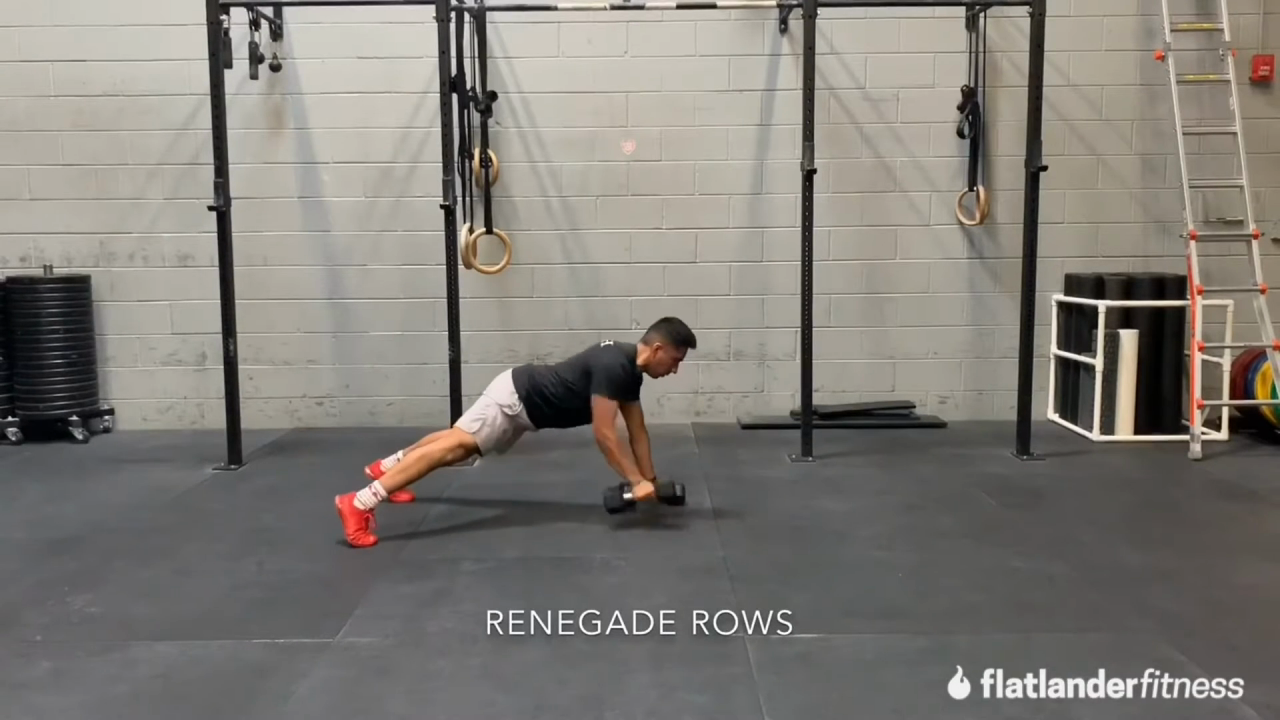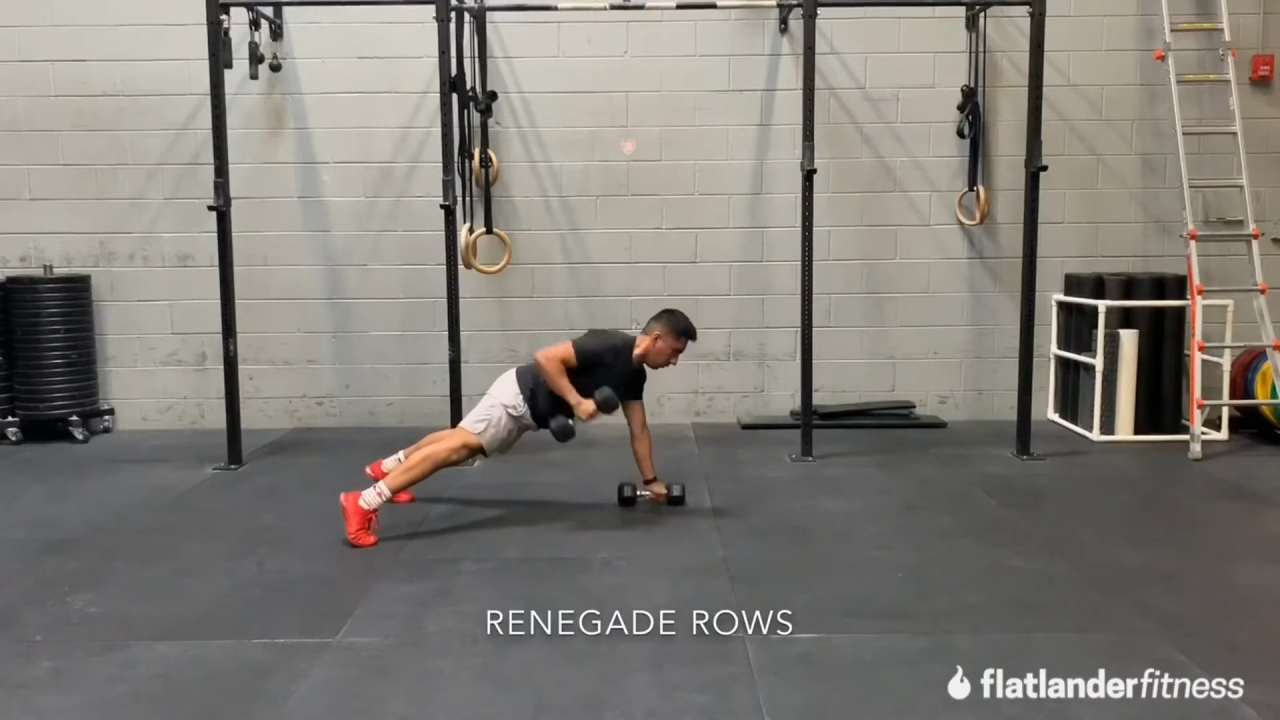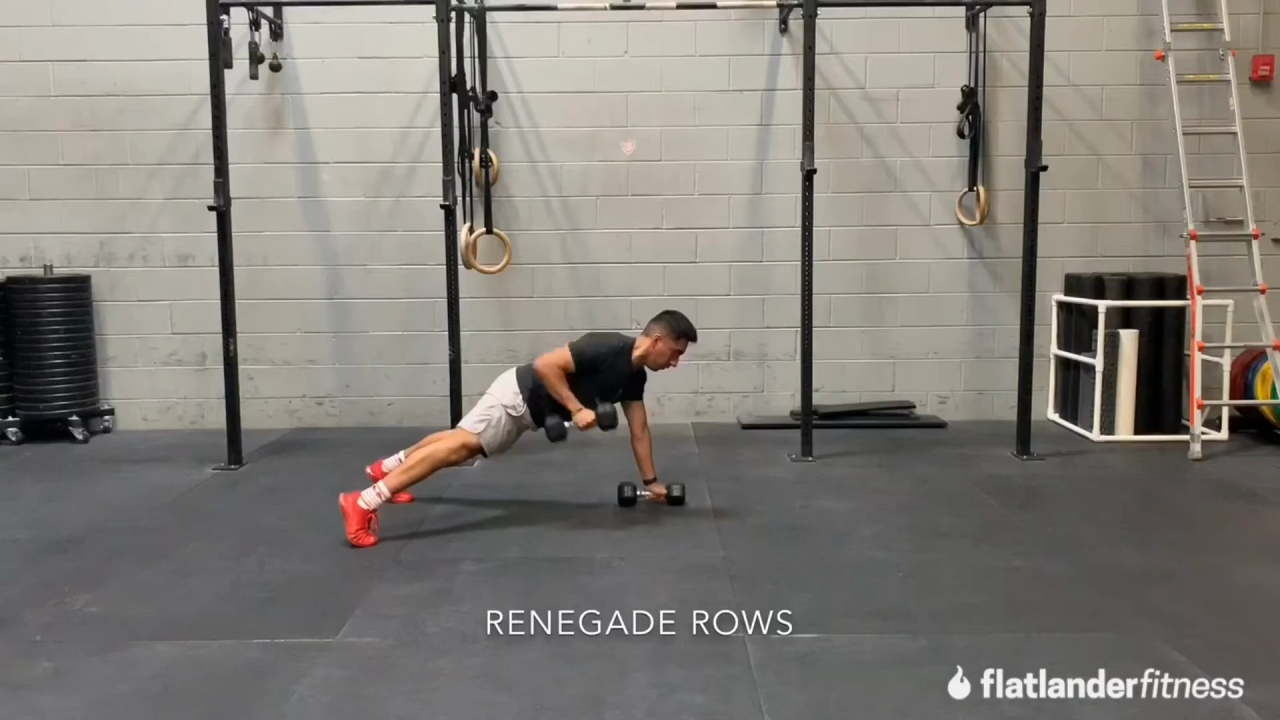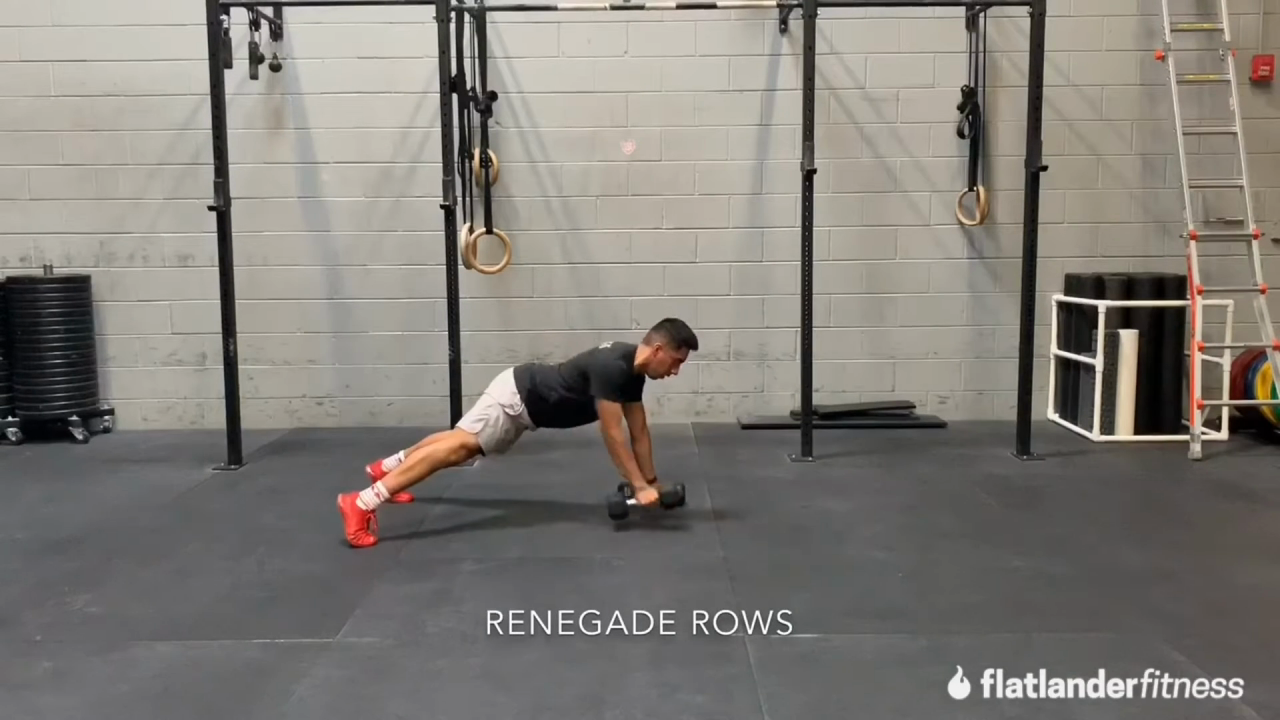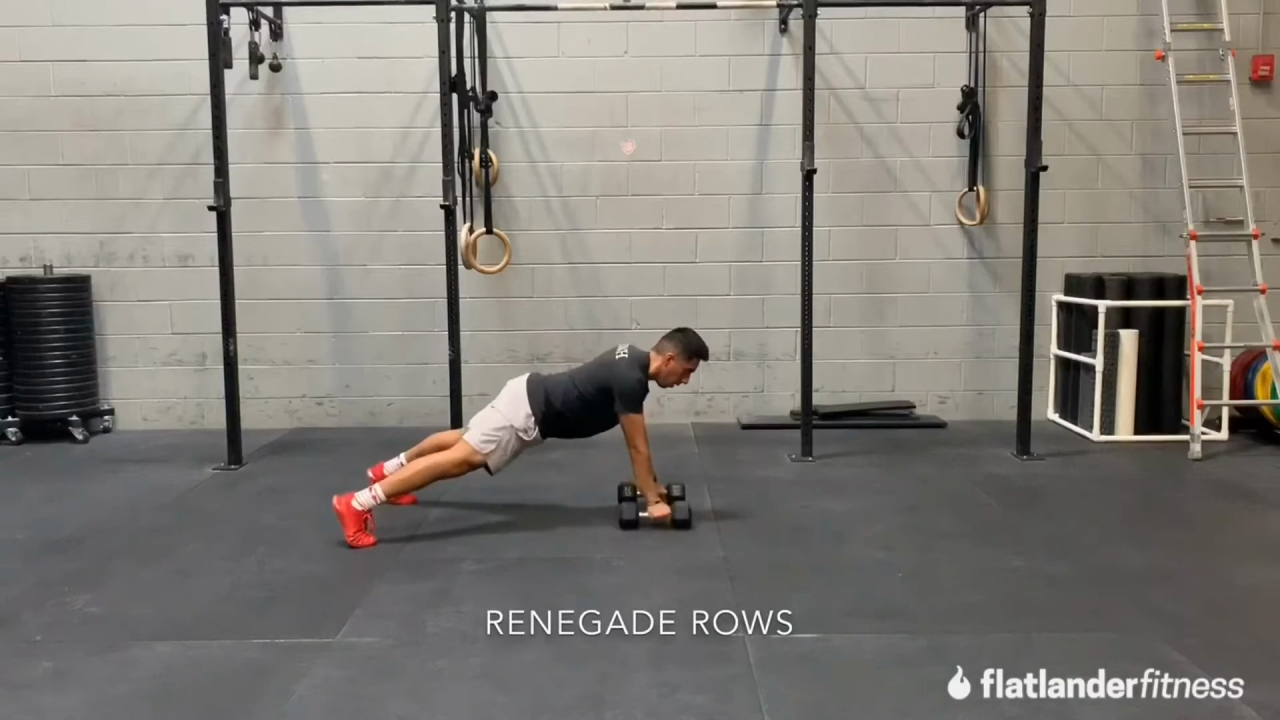
dt=0.3s
person 1, frame 1
left shoulder: (631, 372)
right shoulder: (614, 364)
left elbow: (637, 429)
right elbow: (603, 433)
left wrist: (649, 478)
right wrist: (636, 482)
left hip: (525, 407)
right hip: (516, 396)
left knee: (458, 439)
right knee: (454, 446)
left ankle: (387, 466)
right ankle: (360, 503)
person 1, frame 2
left shoulder: (634, 372)
right shoulder: (611, 346)
left elbow: (638, 428)
right elbow: (545, 357)
left wrist: (651, 481)
right wrist: (577, 401)
left hip: (530, 410)
right hip: (520, 395)
left knee: (460, 439)
right knee: (459, 446)
left ankle: (388, 467)
right ankle: (364, 502)
person 1, frame 3
left shoulder: (635, 373)
right shoulder: (608, 348)
left elbow: (639, 430)
right elbow: (544, 363)
left wrist: (651, 481)
right wrist: (576, 409)
left hip: (529, 410)
right hip: (520, 394)
left knee: (461, 440)
right knee: (458, 446)
left ankle: (387, 467)
right ankle: (363, 502)
person 1, frame 4
left shoulder: (633, 373)
right shoulder: (612, 365)
left elbow: (639, 431)
right elbow: (613, 434)
left wrist: (650, 479)
right wrist: (639, 487)
left hip: (527, 405)
right hip: (517, 395)
left knee: (460, 440)
right knee: (457, 446)
left ankle: (388, 467)
right ankle: (362, 503)
person 1, frame 5
left shoulder: (633, 359)
right shoulder: (631, 380)
left elbow: (636, 439)
right elbow: (637, 446)
left wrist: (651, 483)
right wrist: (653, 499)
left hip: (528, 392)
right hip: (529, 412)
left knee: (463, 437)
right knee: (461, 458)
left ankle: (388, 469)
right ankle: (358, 503)
